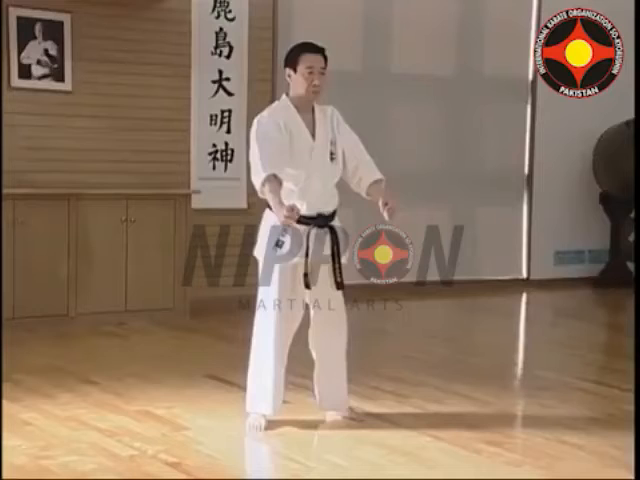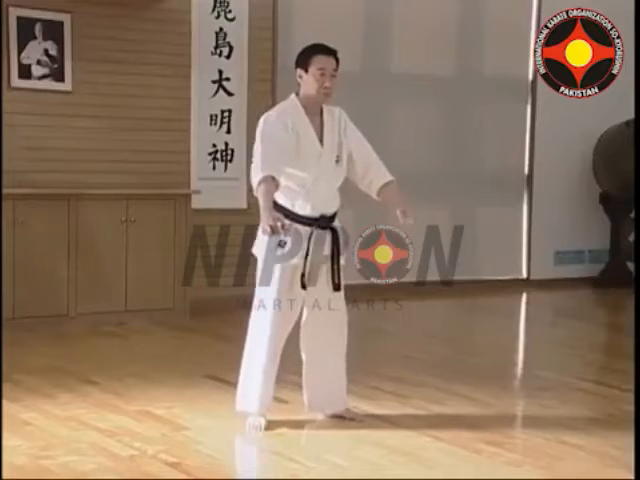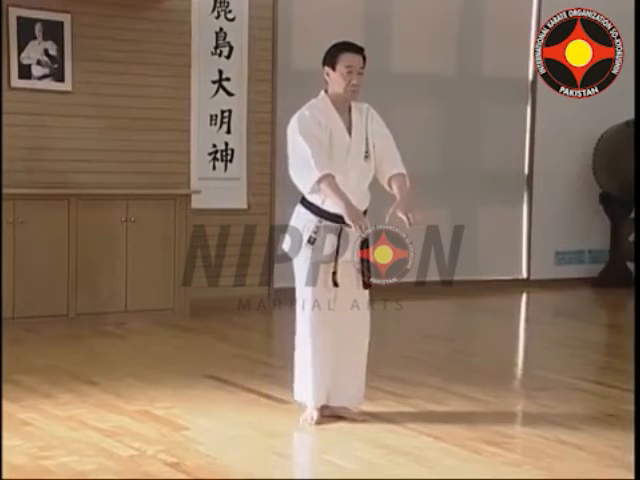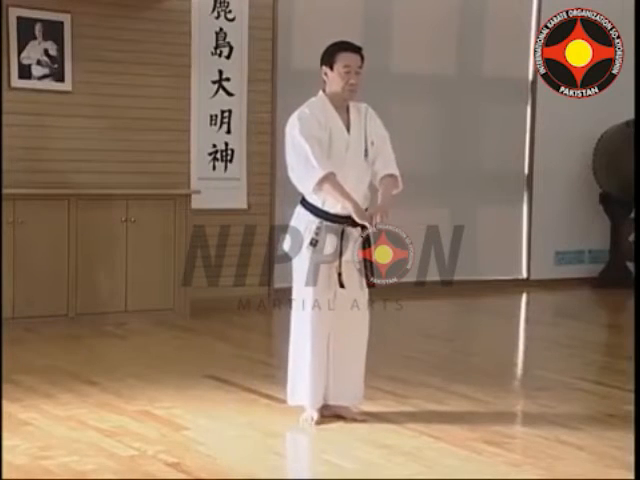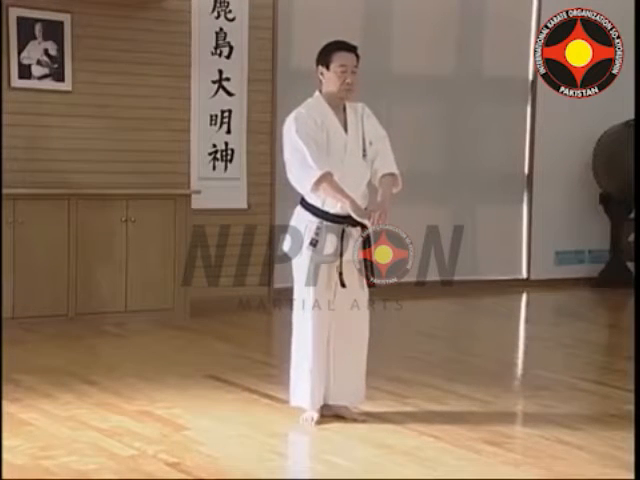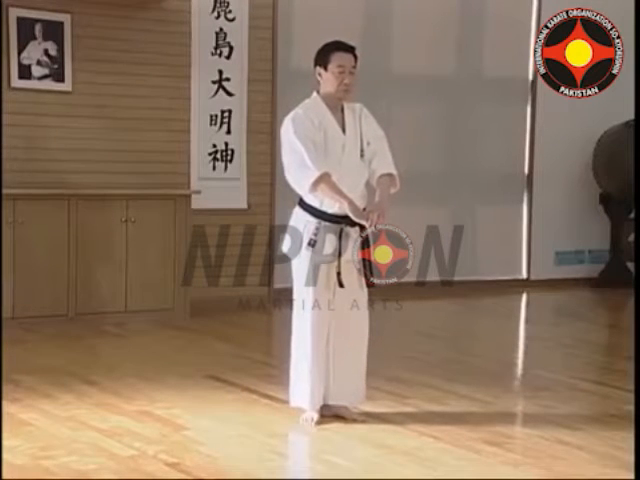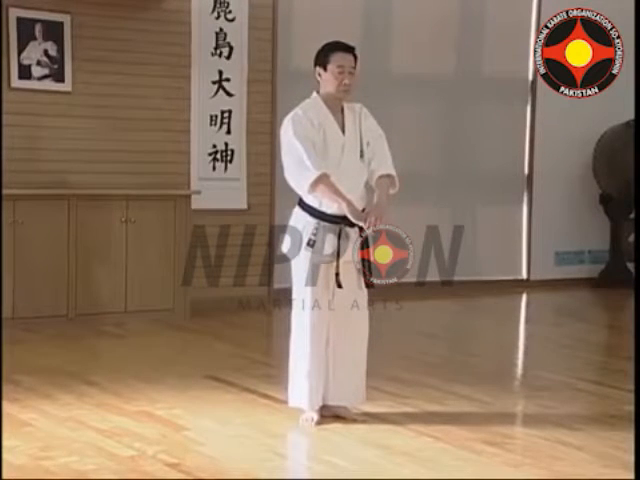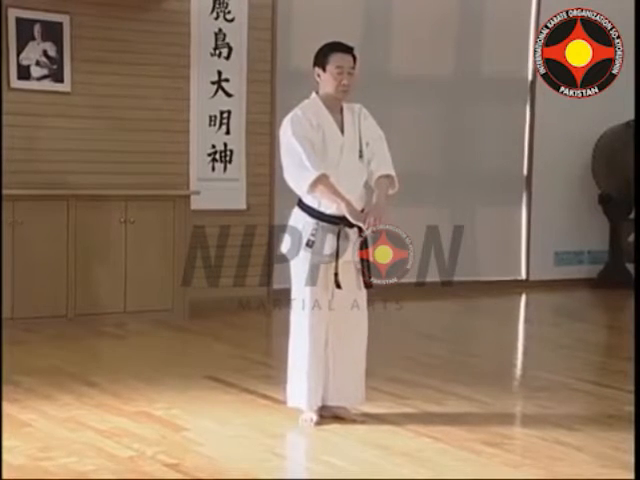
dt=0.7s
person 1, frame 1
left shoulder: (332, 119)
right shoulder: (270, 121)
left elbow: (360, 167)
right elbow: (265, 170)
left wrist: (382, 197)
right wrist: (278, 205)
left hip: (324, 232)
right hip: (285, 231)
left knee: (331, 319)
right knee: (276, 319)
left ankle: (333, 400)
right ankle: (261, 406)
person 1, frame 2
left shoulder: (339, 121)
right shoulder: (277, 121)
left elbow: (369, 168)
right elbow: (264, 168)
left wrist: (398, 204)
right wrist: (266, 208)
left hip: (324, 232)
right hip: (286, 229)
left knee: (329, 318)
right knee: (271, 319)
left ankle: (328, 400)
right ankle: (254, 406)
person 1, frame 3
left shoulder: (369, 117)
right shoulder: (307, 119)
left elbow: (390, 163)
right elbow: (314, 169)
left wrist: (401, 197)
right wrist: (345, 205)
left hip: (353, 229)
right hip: (316, 225)
left knee: (353, 316)
right knee: (314, 314)
left ankle: (339, 398)
right ankle: (313, 400)
person 1, frame 4
left shoulder: (367, 117)
right shoulder: (305, 119)
left elbow: (385, 166)
right elbow: (315, 170)
left wrist: (382, 203)
right wrist: (354, 205)
left hip: (353, 230)
right hip: (317, 226)
left knee: (352, 315)
right knee: (313, 314)
left ankle: (340, 397)
right ankle: (311, 401)
person 1, frame 5
left shoulder: (364, 117)
right shoulder: (302, 119)
left elbow: (384, 164)
right elbow: (312, 171)
left wrist: (383, 201)
right wrist: (353, 204)
left hip: (353, 230)
right hip: (317, 227)
left knee: (352, 315)
right knee: (313, 314)
left ankle: (339, 397)
right ankle: (311, 401)
person 1, frame 6
left shoulder: (362, 117)
right shoulder: (300, 120)
left elbow: (382, 163)
right elbow: (308, 172)
left wrist: (381, 200)
right wrist: (350, 205)
left hip: (352, 231)
right hip: (316, 228)
left knee: (352, 317)
right knee: (313, 315)
left ankle: (338, 397)
right ankle: (311, 401)
person 1, frame 7
left shoulder: (362, 117)
right shoulder: (300, 119)
left elbow: (381, 164)
right elbow: (307, 172)
left wrist: (380, 201)
right wrist: (348, 205)
left hip: (352, 232)
right hip: (315, 228)
left knee: (352, 317)
right knee: (312, 316)
left ankle: (337, 397)
right ankle: (310, 401)
person 1, frame 8
left shoulder: (361, 118)
right shoulder: (299, 120)
left elbow: (381, 164)
right elbow: (305, 173)
left wrist: (378, 201)
right wrist: (347, 205)
left hip: (352, 232)
right hip: (315, 228)
left knee: (351, 317)
right knee: (311, 316)
left ankle: (337, 398)
right ankle: (309, 401)
